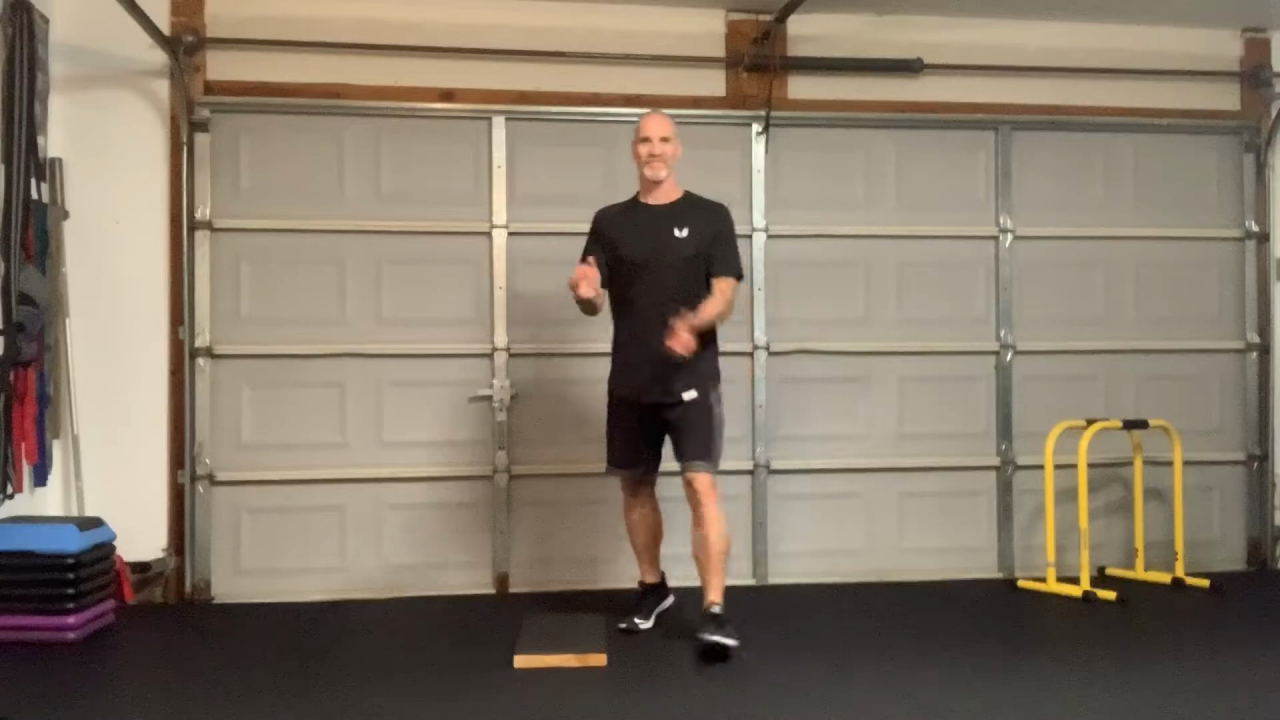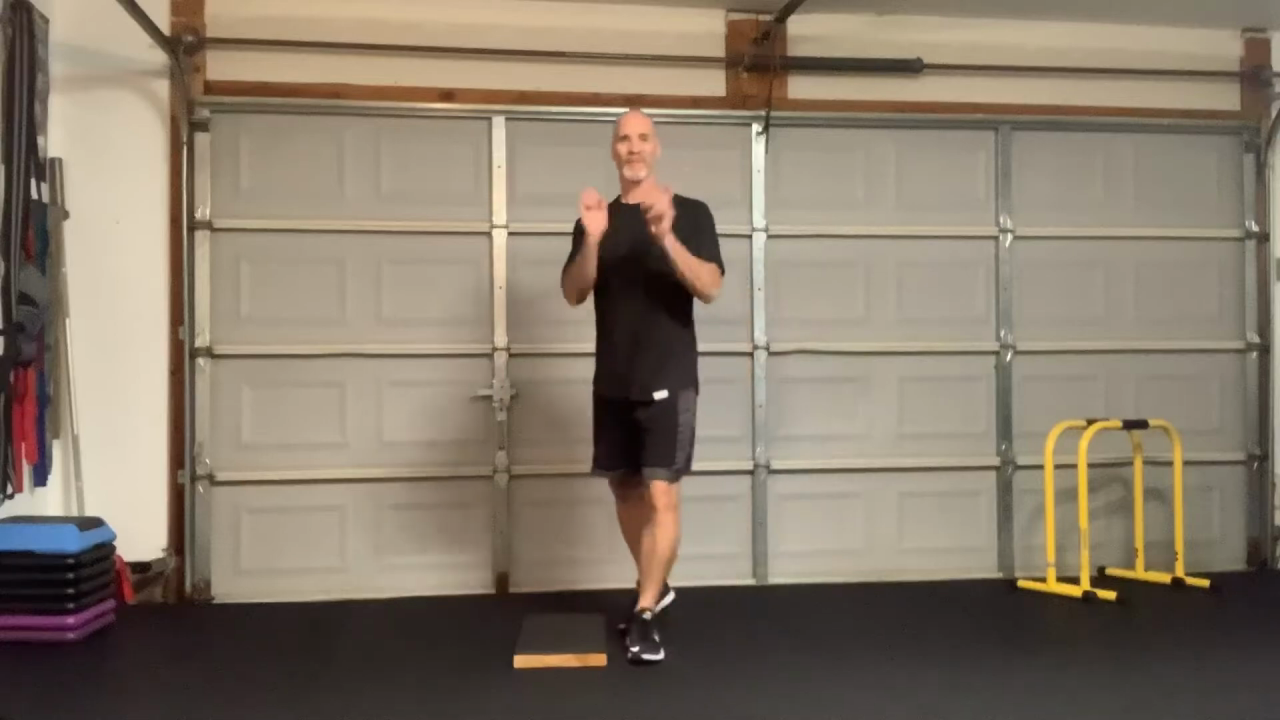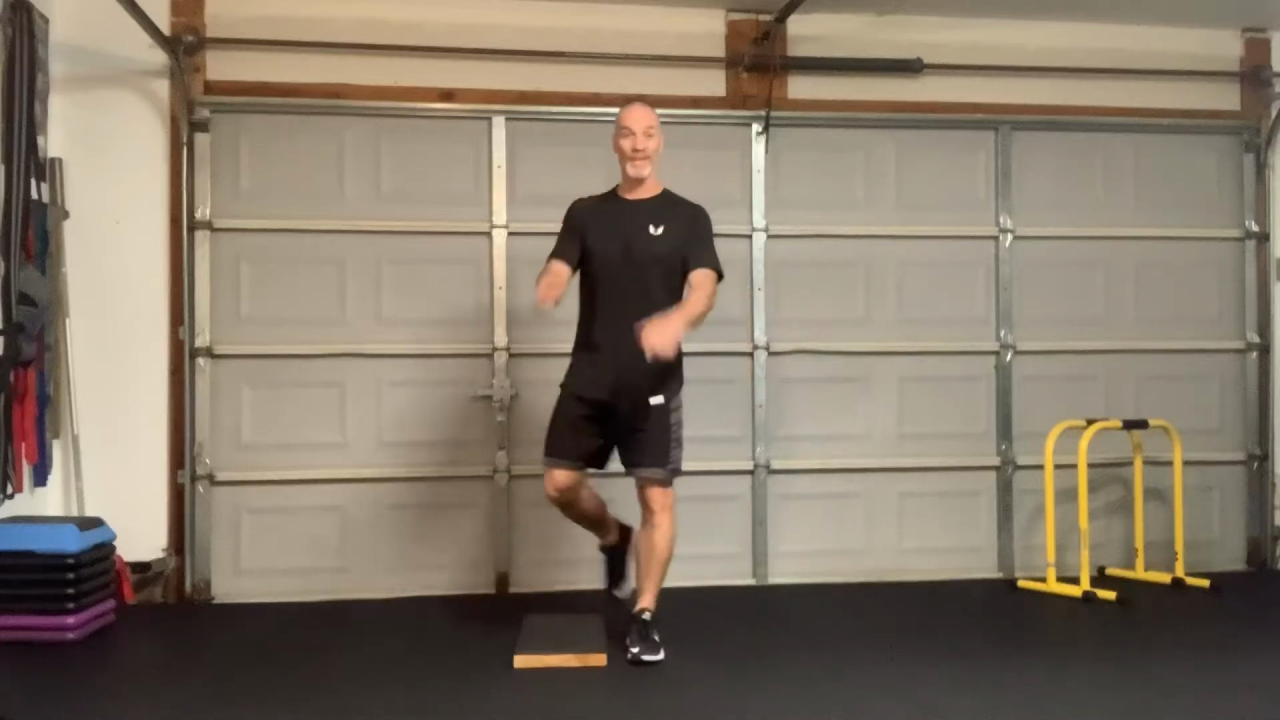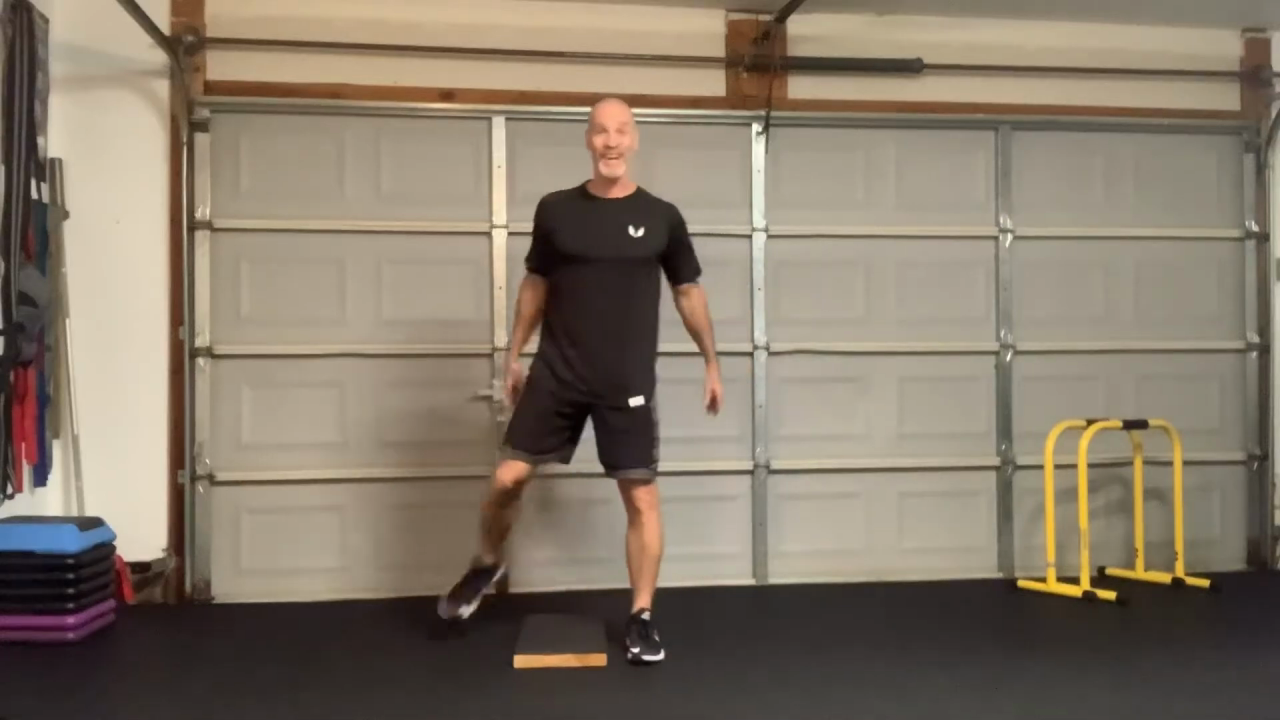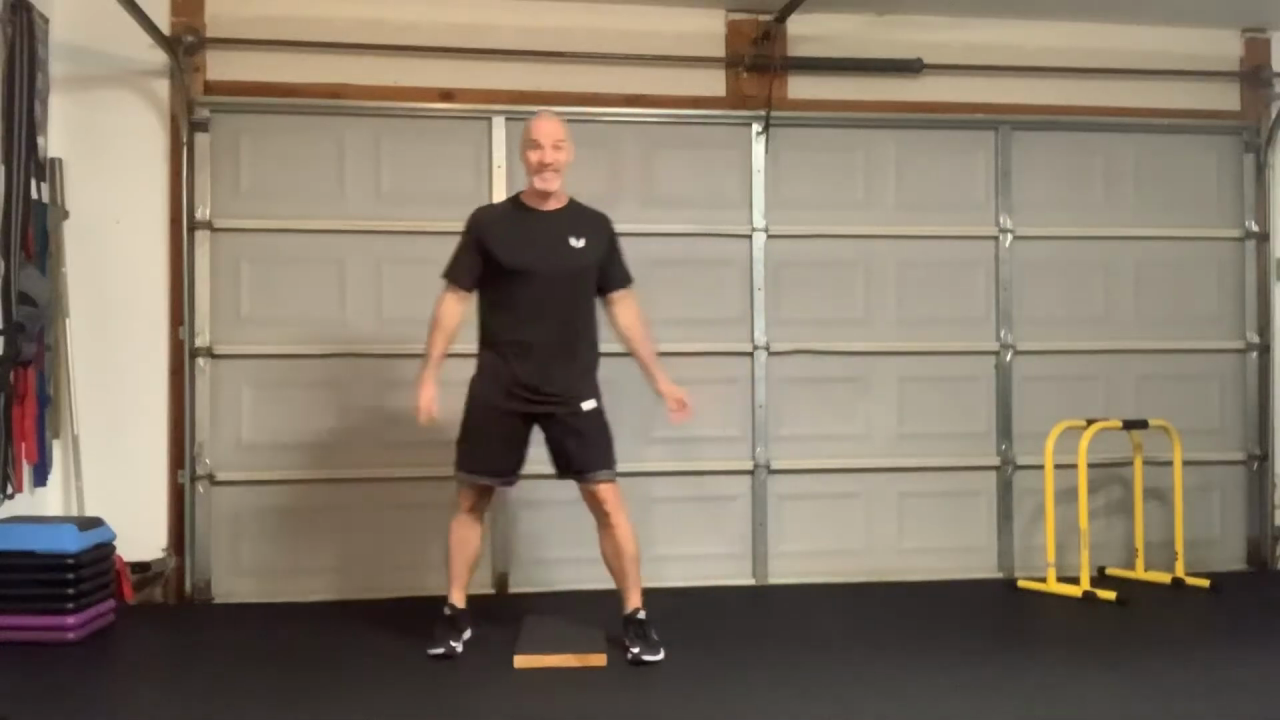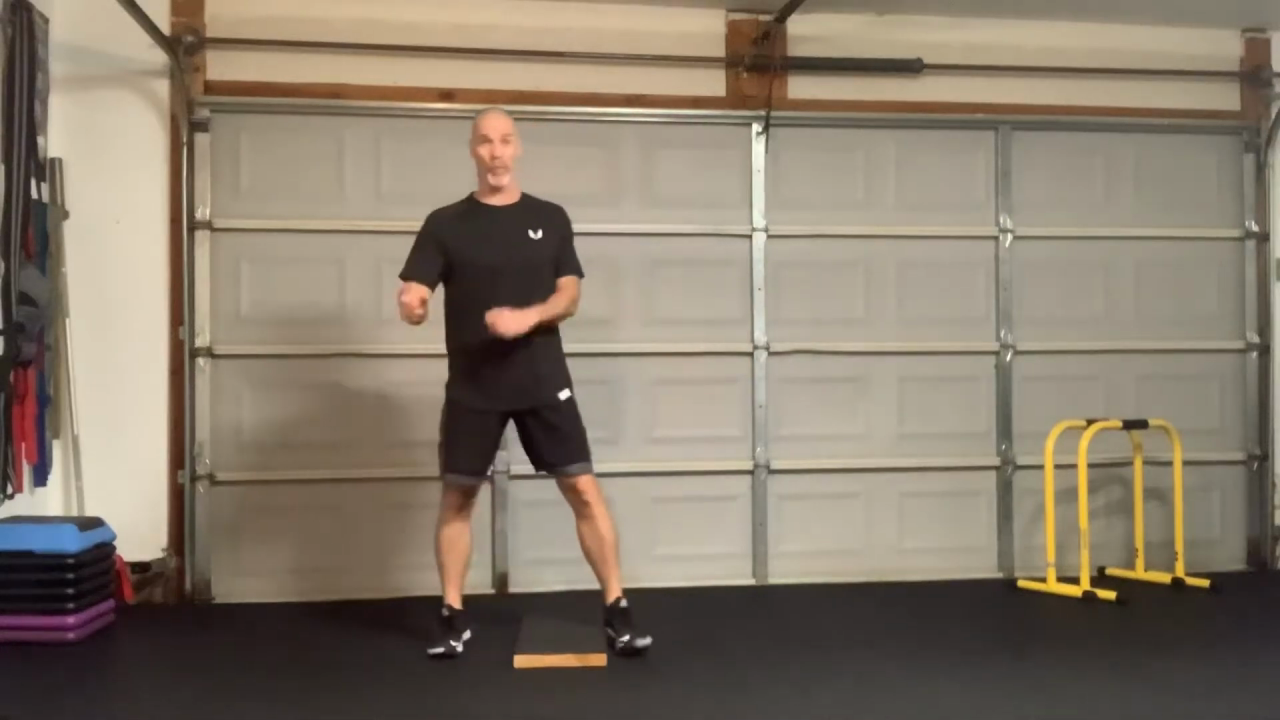
dt=0.3s
person 1, frame 1
left shoulder: (711, 216)
right shoulder: (610, 221)
left elbow: (724, 293)
right elbow: (596, 301)
left wrist: (693, 325)
right wrist: (586, 294)
left hip: (691, 379)
right hip: (630, 382)
left knee: (702, 487)
right knee: (636, 486)
left ankle: (713, 611)
right ankle: (653, 586)
person 1, frame 2
left shoulder: (691, 213)
right shoulder: (600, 218)
left elbow: (708, 288)
right elbow: (573, 293)
left wrist: (665, 233)
right wrist: (588, 239)
left hip: (668, 379)
right hip: (612, 380)
left knee: (661, 494)
right knee: (625, 488)
left ankle: (644, 615)
right ankle: (655, 588)
person 1, frame 3
left shoulder: (688, 217)
right shoulder: (586, 212)
left elbow: (704, 289)
right elbow: (557, 270)
left wrist: (675, 322)
right wrist: (546, 288)
left hip: (653, 383)
right hip: (588, 378)
left knee: (656, 497)
right knee: (559, 484)
left ankle: (644, 617)
right ankle: (614, 540)
person 1, frame 4
left shoulder: (661, 218)
right shoulder: (555, 210)
left elbow: (689, 294)
right elbow: (536, 287)
left wrist: (711, 366)
right wrist: (515, 358)
left hip: (626, 384)
right hip: (555, 376)
left knee: (640, 498)
right knee: (508, 478)
left ankle: (640, 617)
right ankle: (487, 565)
person 1, frame 5
left shoulder: (595, 227)
right shoulder: (489, 223)
left elbow: (621, 306)
right elbow: (455, 298)
left wrist: (658, 377)
right wrist: (429, 374)
left hip: (573, 390)
right hip: (497, 390)
left knee: (606, 500)
right knee: (471, 499)
left ankle: (635, 617)
right ankle: (455, 614)
person 1, frame 6
left shoulder: (550, 218)
right shoulder: (445, 223)
left elbow: (569, 296)
right elbow: (414, 290)
left wrist: (527, 316)
right wrist: (410, 304)
left hip: (544, 382)
right hip: (471, 386)
left knee: (584, 491)
right knee: (456, 498)
left ankle: (616, 607)
right ankle: (453, 614)
